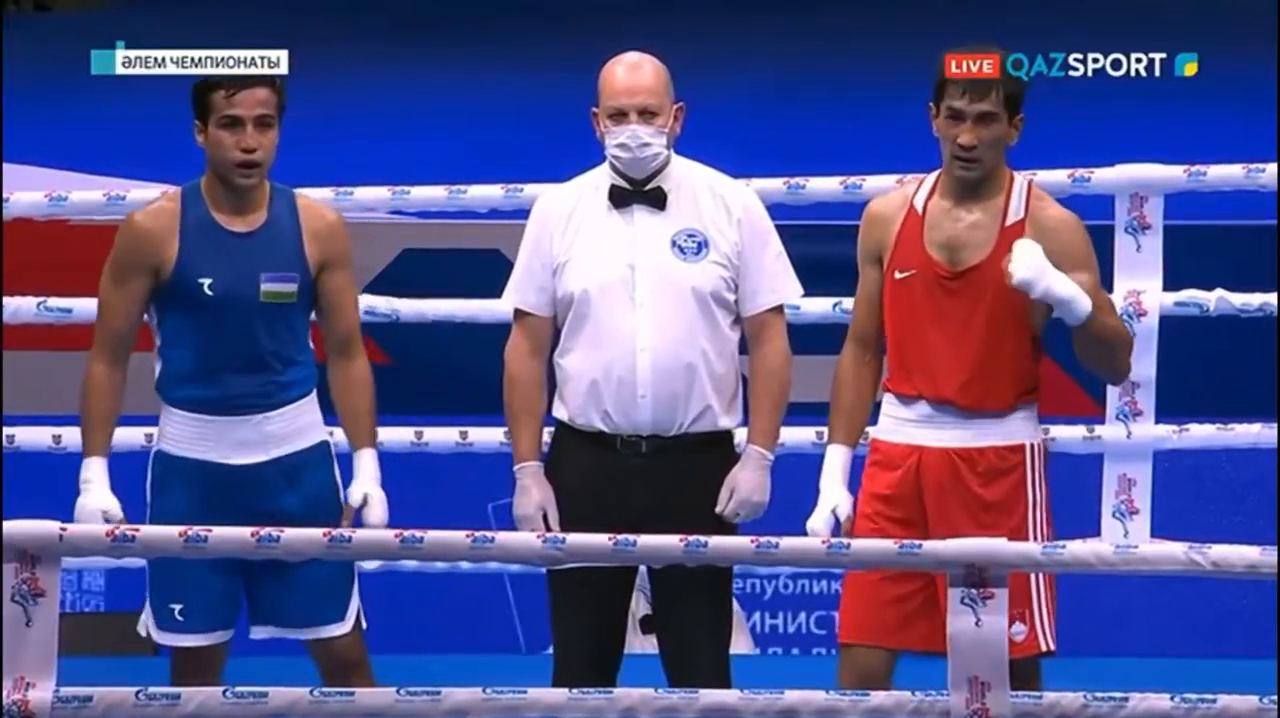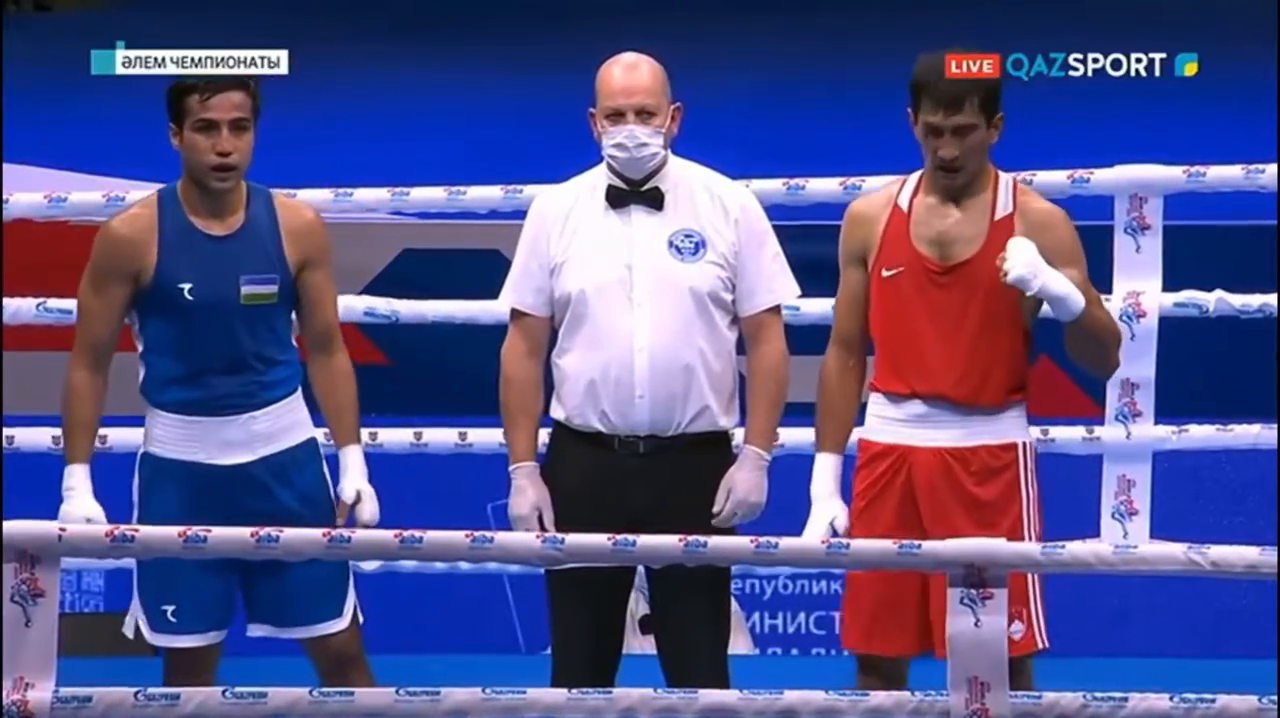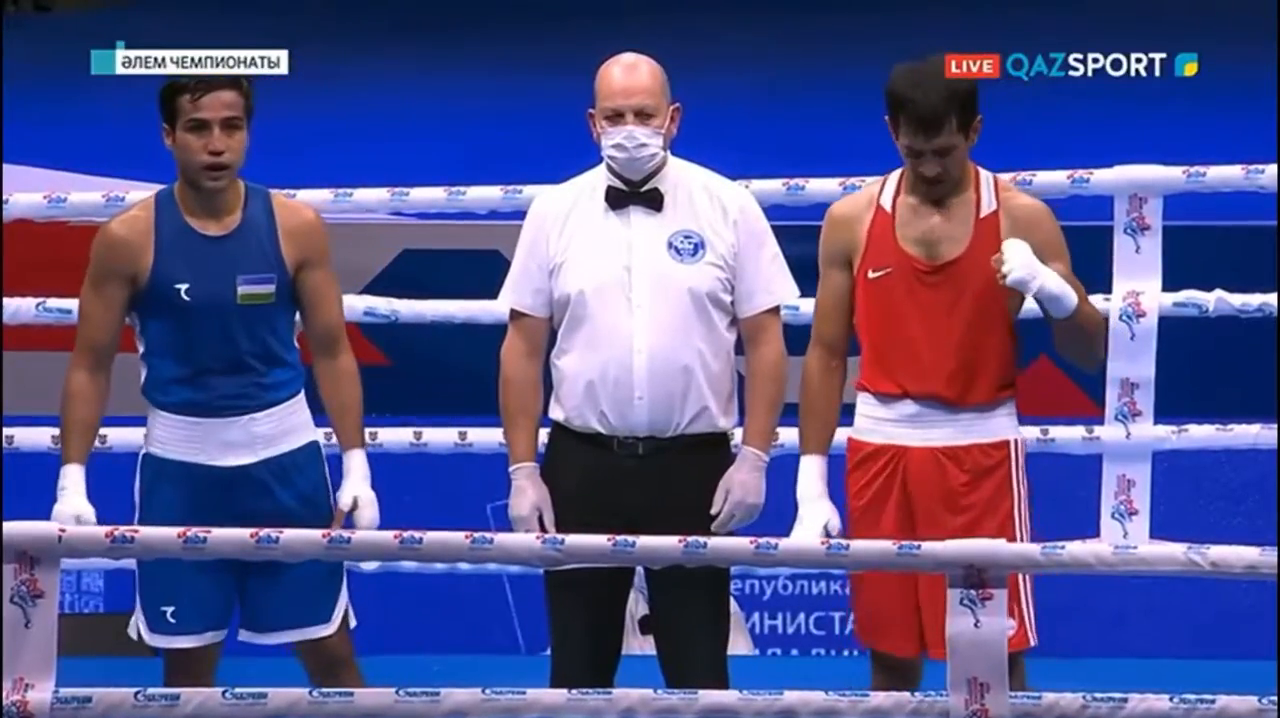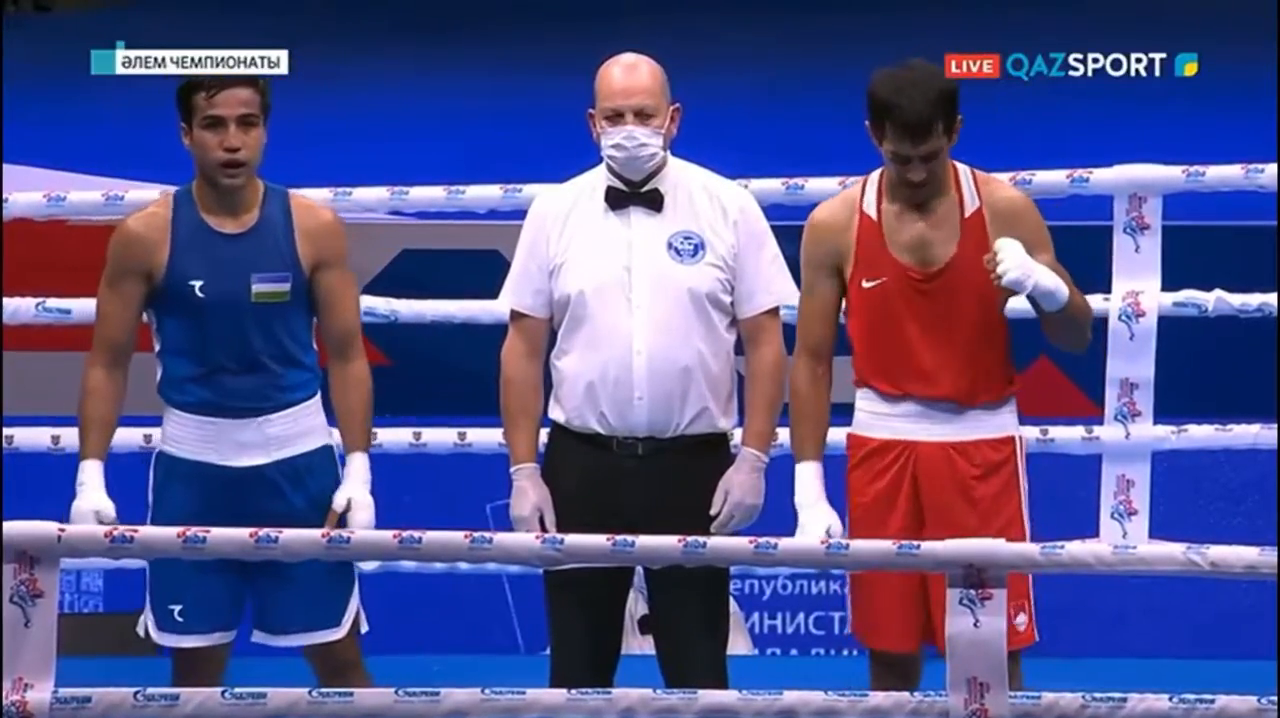
dt=0.2s
person 1, frame 1
left shoulder: (1050, 227)
right shoulder: (885, 217)
left elbow: (1116, 365)
right elbow: (861, 351)
left wrist: (1063, 295)
right wrist: (833, 475)
left hip: (998, 457)
right hip: (899, 453)
left knee: (1012, 664)
right knee: (861, 661)
person 1, frame 2
left shoulder: (1038, 222)
right shoulder: (868, 218)
left elbow: (1104, 359)
right elbow: (844, 353)
left wrist: (1058, 290)
right wrist: (825, 483)
left hip: (989, 454)
right hip: (888, 452)
left knee: (1004, 661)
right knee: (878, 663)
person 1, frame 3
left shoulder: (1022, 217)
right shoulder: (850, 219)
left elbow: (1089, 351)
right elbow: (826, 353)
left wrist: (1053, 289)
right wrist: (811, 484)
left hip: (979, 452)
right hip: (880, 451)
right knee: (891, 659)
person 1, frame 4
left shoulder: (1005, 210)
right shoulder: (832, 225)
left elbow: (1077, 337)
right elbow: (811, 360)
left wrist: (1045, 286)
right wrist: (809, 490)
left hip: (982, 448)
right hip: (883, 447)
right knee: (892, 657)
person 2, frame 1
left shoulder: (731, 206)
right shoulder: (557, 211)
left elbow: (768, 339)
right elbow: (527, 347)
left wrist: (758, 455)
right wrist: (527, 468)
left hip: (698, 464)
right hip: (585, 464)
left knee: (700, 663)
right knee: (581, 663)
person 2, frame 2
left shoulder: (729, 206)
right shoulder: (554, 211)
left elbow: (766, 340)
right elbow: (523, 347)
left wrist: (755, 456)
right wrist: (522, 469)
left hip: (695, 464)
right hip: (583, 464)
left knee: (698, 664)
right knee: (579, 664)
person 2, frame 3
left shoulder: (728, 207)
right shoulder: (554, 211)
left elbow: (765, 341)
right elbow: (523, 347)
left wrist: (754, 457)
right wrist: (522, 469)
left hip: (694, 465)
right hip: (582, 465)
left knee: (698, 665)
right knee: (579, 663)
person 2, frame 4
left shoulder: (728, 207)
right shoulder: (554, 212)
left elbow: (765, 343)
right elbow: (524, 348)
left wrist: (753, 458)
right wrist: (523, 470)
left hip: (695, 466)
right hip: (581, 465)
left knee: (697, 665)
right knee: (579, 663)
person 3, frame 1
left shoulder: (319, 227)
right shoulder: (150, 230)
left elbow: (346, 353)
right elbow: (108, 358)
left wrist: (366, 463)
right wrist: (94, 471)
left hip: (295, 453)
right hip: (192, 459)
left knee: (342, 650)
right knee: (193, 658)
person 3, frame 2
left shoulder: (297, 226)
right shoulder: (129, 236)
left elbow: (326, 350)
right elbow: (89, 364)
left wrist: (353, 459)
right wrist: (77, 477)
left hip: (282, 450)
right hip: (180, 460)
left knee: (338, 647)
right knee: (186, 659)
person 3, frame 3
left shoulder: (297, 226)
right shoulder: (127, 238)
left elbow: (332, 352)
right elbow: (90, 365)
left wrist: (356, 463)
right wrist: (72, 478)
left hip: (283, 453)
right hip: (179, 462)
left knee: (329, 650)
right knee: (186, 660)
person 3, frame 4
left shoulder: (315, 227)
right shoulder: (144, 236)
left elbow: (348, 355)
right elbow: (108, 362)
left wrist: (357, 468)
right wrist: (91, 474)
left hip: (297, 457)
right hip: (193, 462)
left knee: (336, 655)
right knee: (193, 659)
